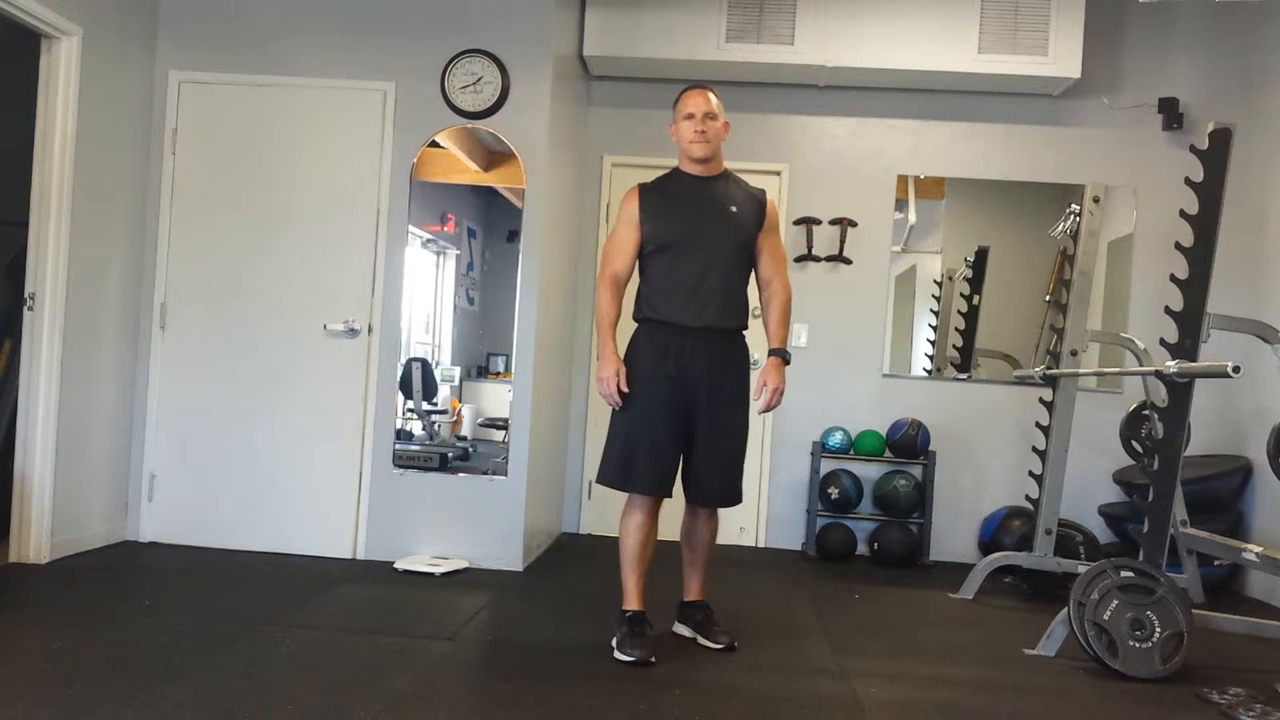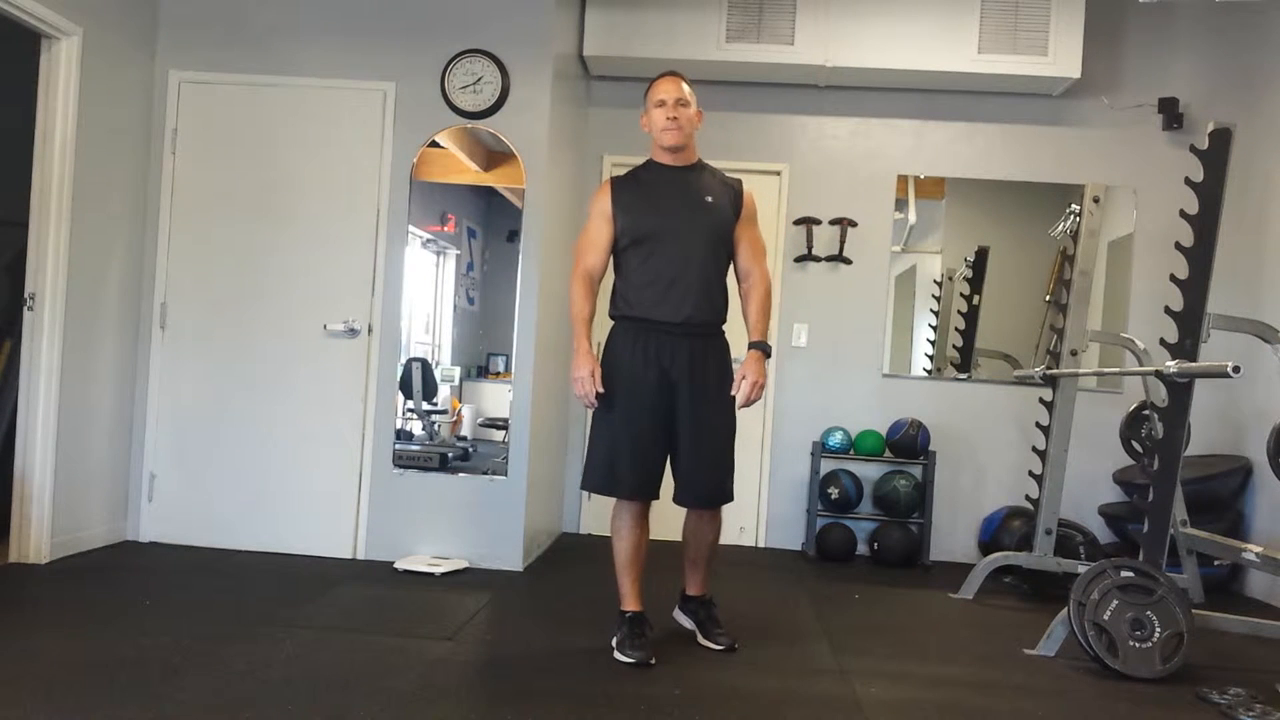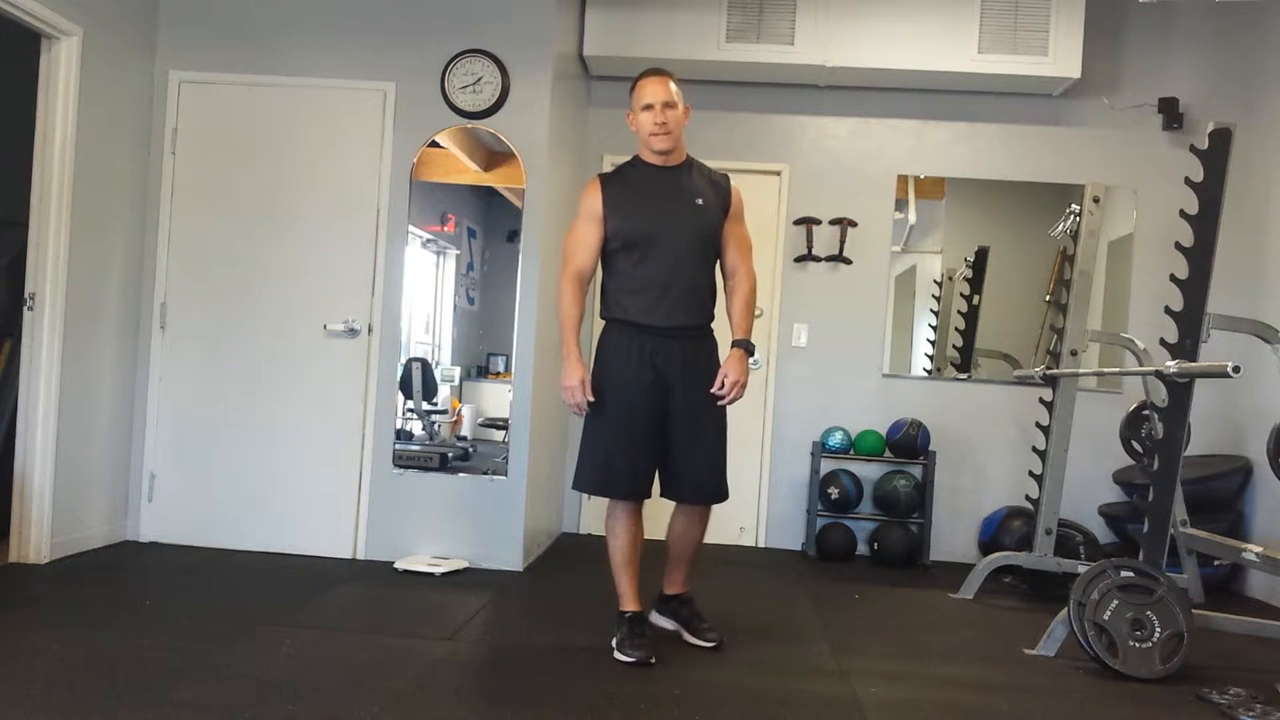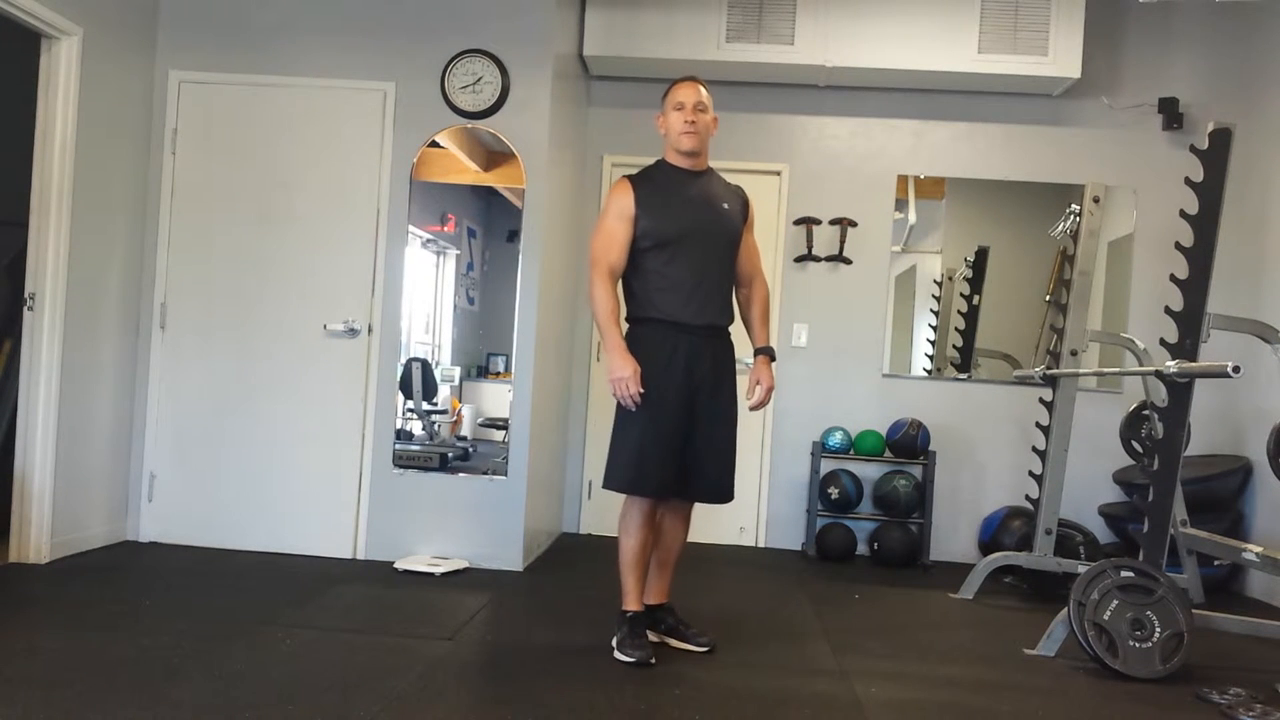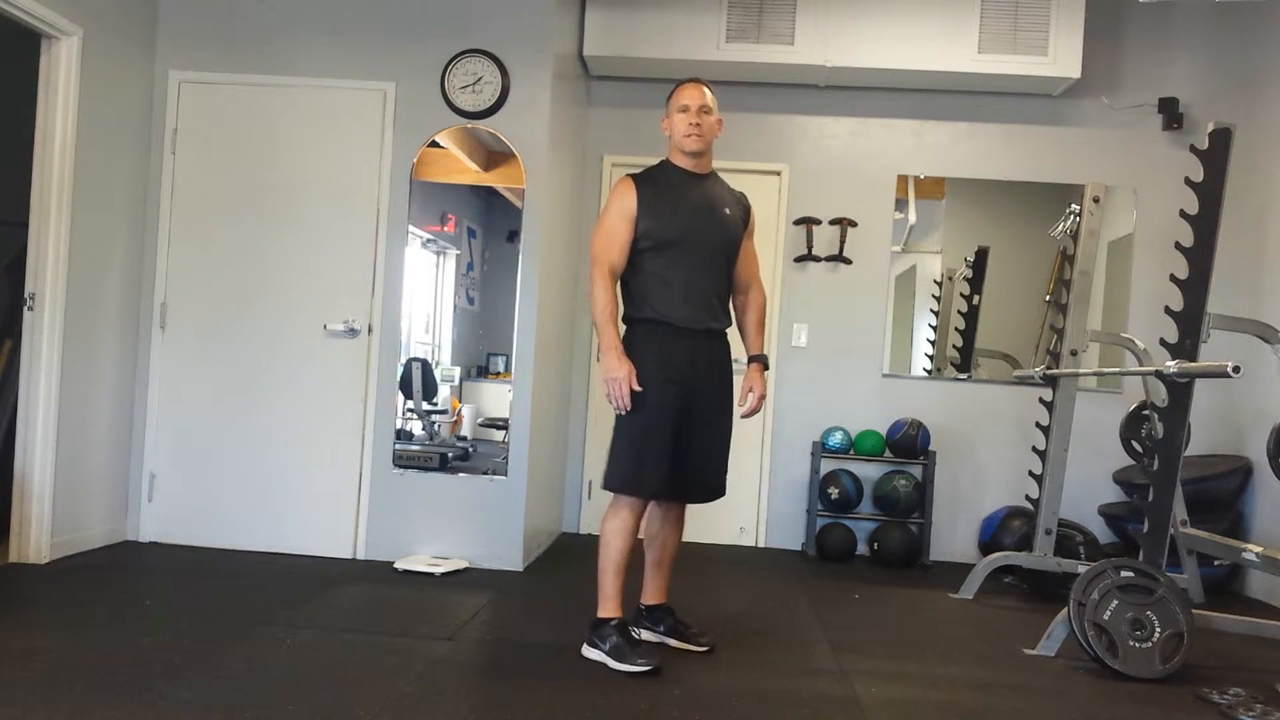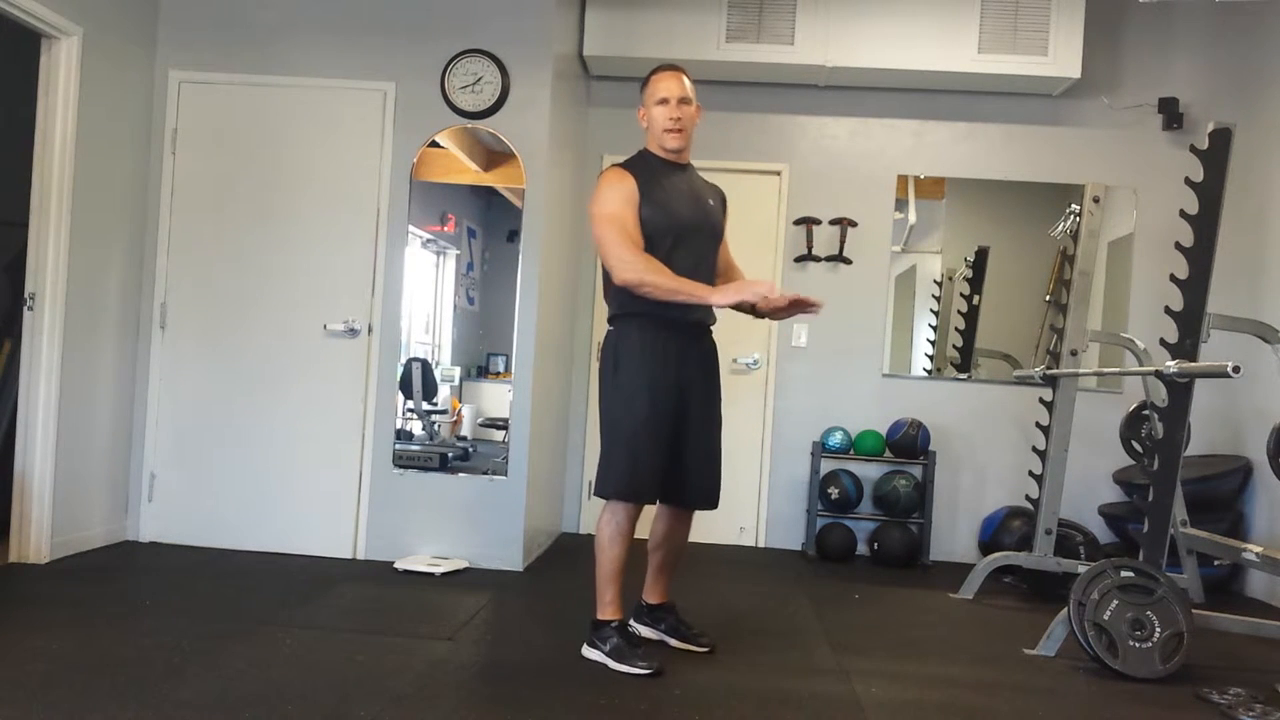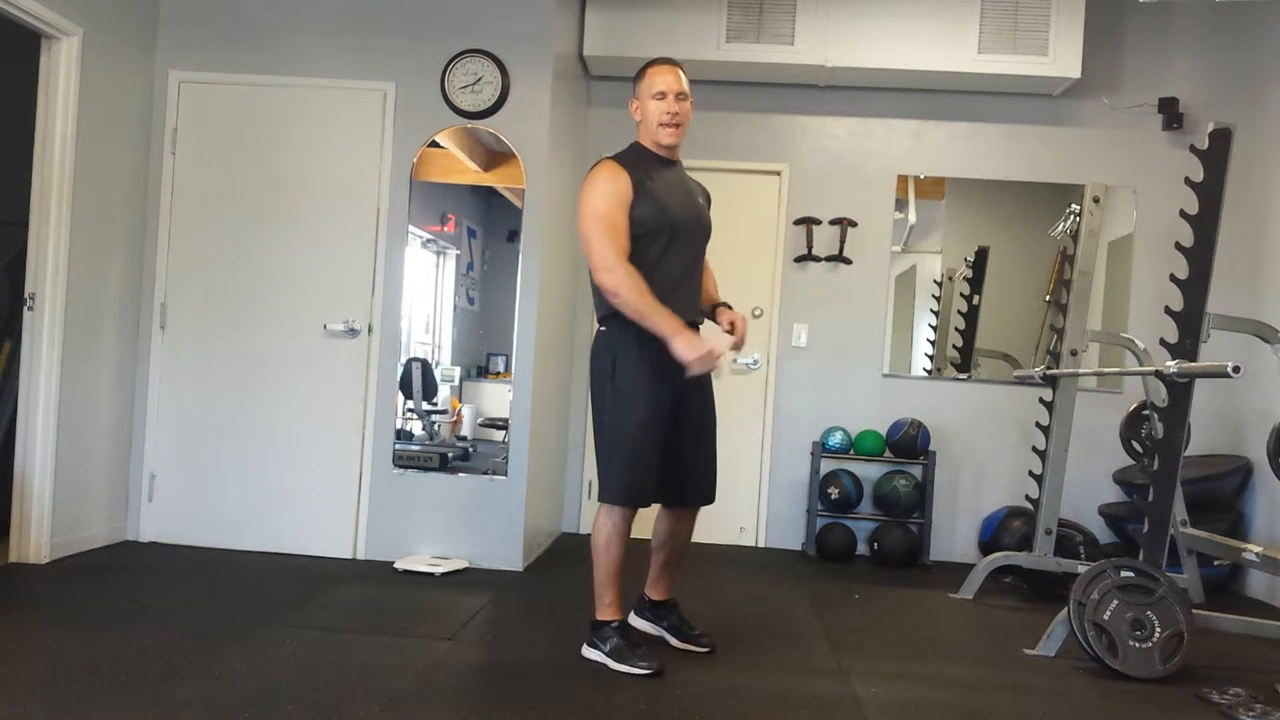
dt=0.7s
person 1, frame 1
left shoulder: (755, 204)
right shoulder: (644, 199)
left elbow: (774, 284)
right elbow: (613, 276)
left wrist: (776, 356)
right wrist: (607, 350)
left hip: (724, 357)
right hip: (656, 352)
left knee: (708, 495)
right knee: (644, 490)
left ankle: (693, 606)
right ankle: (632, 615)
person 1, frame 2
left shoulder: (731, 194)
right shoulder: (617, 192)
left elbow: (754, 276)
right elbow: (586, 273)
left wrist: (757, 350)
right wrist: (582, 348)
left hip: (705, 352)
right hip: (635, 349)
left knee: (706, 493)
right knee: (631, 492)
left ankle: (695, 600)
right ankle: (631, 616)
person 1, frame 3
left shoulder: (719, 190)
right shoulder: (605, 191)
left elbow: (740, 273)
right elbow: (575, 275)
left wrist: (739, 347)
right wrist: (571, 356)
left hip: (695, 352)
right hip: (627, 351)
left knee: (699, 489)
right knee: (625, 492)
left ankle: (674, 597)
right ankle: (630, 615)
person 1, frame 4
left shoulder: (734, 200)
right shoulder: (633, 191)
left elbow: (751, 282)
right elbow: (603, 274)
left wrist: (763, 353)
right wrist: (616, 350)
left hip: (713, 354)
right hip: (655, 348)
left knee: (683, 491)
right knee: (645, 490)
left ankle: (658, 608)
right ankle: (630, 615)
person 1, frame 5
left shoulder: (737, 205)
right shoulder: (636, 190)
left elbow: (749, 289)
right elbow: (603, 273)
left wrist: (756, 361)
right wrist: (612, 352)
left hip: (711, 356)
right hip: (653, 350)
left knee: (676, 491)
right knee: (635, 488)
left ankle: (654, 611)
right ankle: (606, 626)
person 1, frame 6
left shoulder: (711, 195)
right shoulder: (621, 181)
right elbow: (627, 268)
left wrist: (762, 304)
right wrist: (714, 293)
left hip: (697, 348)
right hip: (641, 344)
left knee: (687, 490)
right knee: (628, 490)
left ankle: (655, 608)
right ankle: (606, 627)
person 1, frame 7
left shoulder: (696, 191)
right shoulder: (613, 177)
right elbow: (610, 270)
left wrist: (719, 310)
right wrist: (678, 333)
left hip: (686, 353)
right hip: (632, 349)
left knee: (688, 490)
right knee: (623, 493)
left ankle: (657, 604)
right ankle: (605, 628)
